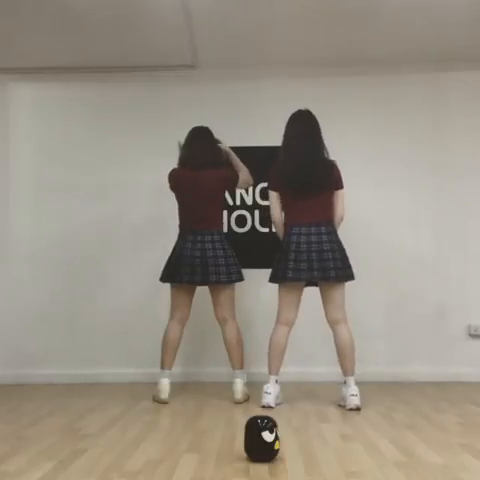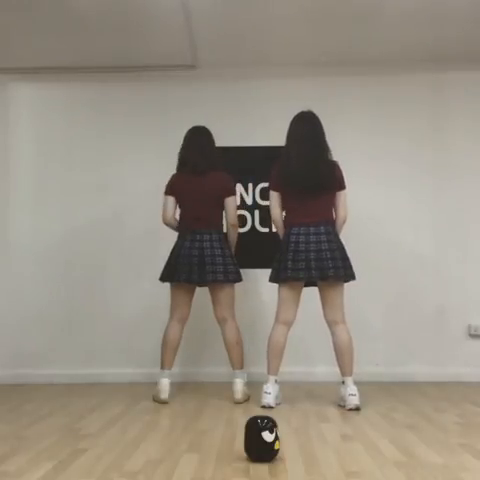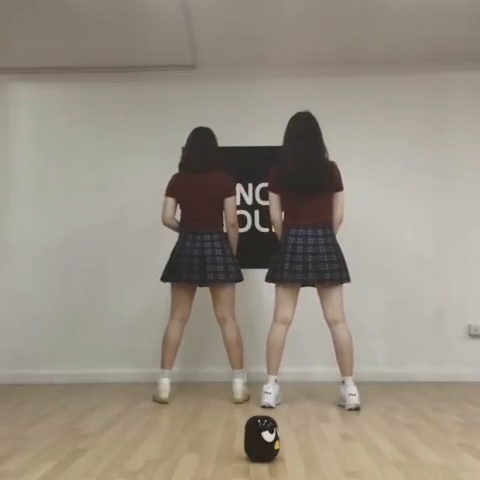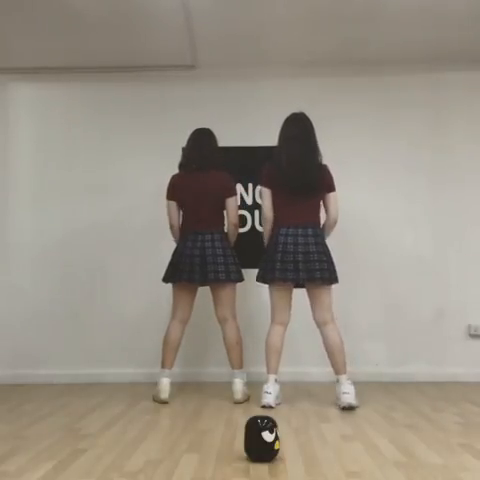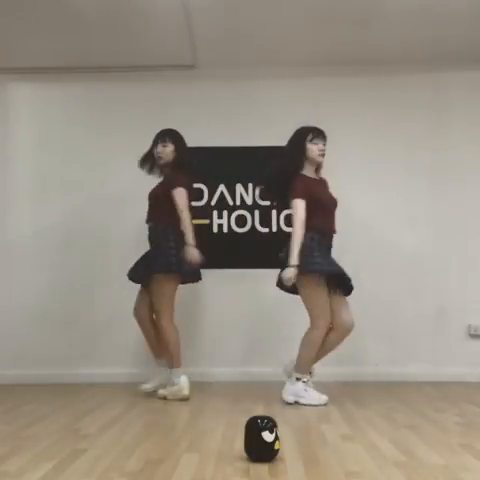
dt=1s
person 1, frame 1
left shoulder: (279, 171)
right shoulder: (330, 168)
left elbow: (276, 216)
right elbow: (339, 214)
left hip: (294, 245)
right hip: (327, 242)
left knee: (284, 322)
right knee: (338, 321)
left ankle: (271, 387)
right ankle: (351, 388)
person 1, frame 2
left shoulder: (281, 171)
right shoulder: (333, 169)
left elbow: (276, 215)
right elbow: (342, 214)
left hip: (294, 243)
right hip: (327, 242)
left knee: (283, 321)
right knee: (337, 321)
left ankle: (271, 386)
right ankle: (349, 388)
person 1, frame 3
left shoulder: (279, 172)
right shoulder: (330, 170)
left elbow: (275, 217)
right elbow: (338, 215)
left hip: (292, 244)
right hip: (325, 243)
left knee: (281, 320)
right knee: (337, 320)
left ankle: (271, 386)
right ankle: (349, 388)
person 1, frame 4
left shoulder: (271, 171)
right shoulder: (322, 171)
left elbow: (266, 215)
right elbow: (332, 218)
left wrist: (271, 245)
left hip: (281, 243)
right hip: (314, 244)
left knee: (279, 321)
right knee: (326, 321)
left ankle: (271, 387)
right ankle: (345, 386)
person 1, frame 5
left shoulder: (321, 182)
right shoulder: (298, 181)
right elbow: (299, 223)
right wrist: (292, 262)
left hip: (323, 254)
right hip: (308, 252)
left knee: (345, 323)
right knee: (322, 322)
left ankle: (298, 369)
right ankle: (299, 383)
person 2, frame 1
left shoulder: (177, 176)
right shoulder: (222, 175)
right elbow: (247, 180)
left wrist: (183, 158)
right wrist: (230, 153)
left hip: (186, 248)
right hip: (216, 247)
left knee: (177, 319)
right knee: (227, 319)
left ankle: (163, 384)
right ankle: (239, 384)
person 2, frame 2
left shoulder: (176, 180)
right shoulder: (223, 180)
left elbow: (168, 218)
right elbow: (232, 223)
right wrist: (230, 251)
left hip: (185, 248)
right hip: (216, 247)
left knee: (177, 319)
right knee: (227, 319)
left ankle: (164, 384)
right ankle: (239, 384)
person 2, frame 3
left shoulder: (177, 180)
right shoulder: (224, 180)
left elbow: (167, 218)
right elbow: (232, 222)
right wrist: (232, 252)
left hip: (186, 248)
right hip: (216, 246)
left knee: (177, 318)
right knee: (227, 318)
left ankle: (164, 383)
right ankle: (239, 384)
person 2, frame 4
left shoulder: (177, 181)
right shoulder: (224, 179)
left elbow: (173, 223)
right elbow: (233, 221)
left hip: (188, 248)
right hip: (218, 246)
left knee: (178, 319)
right knee: (227, 318)
left ankle: (164, 384)
right ankle: (239, 384)
person 2, frame 5
left shoulder: (176, 177)
right shoulder: (173, 179)
left elbow: (183, 211)
left wrist: (190, 245)
left hip: (167, 247)
right hip: (162, 249)
left knee: (163, 315)
right knee: (142, 312)
left ankle: (179, 382)
right ankle: (164, 372)
